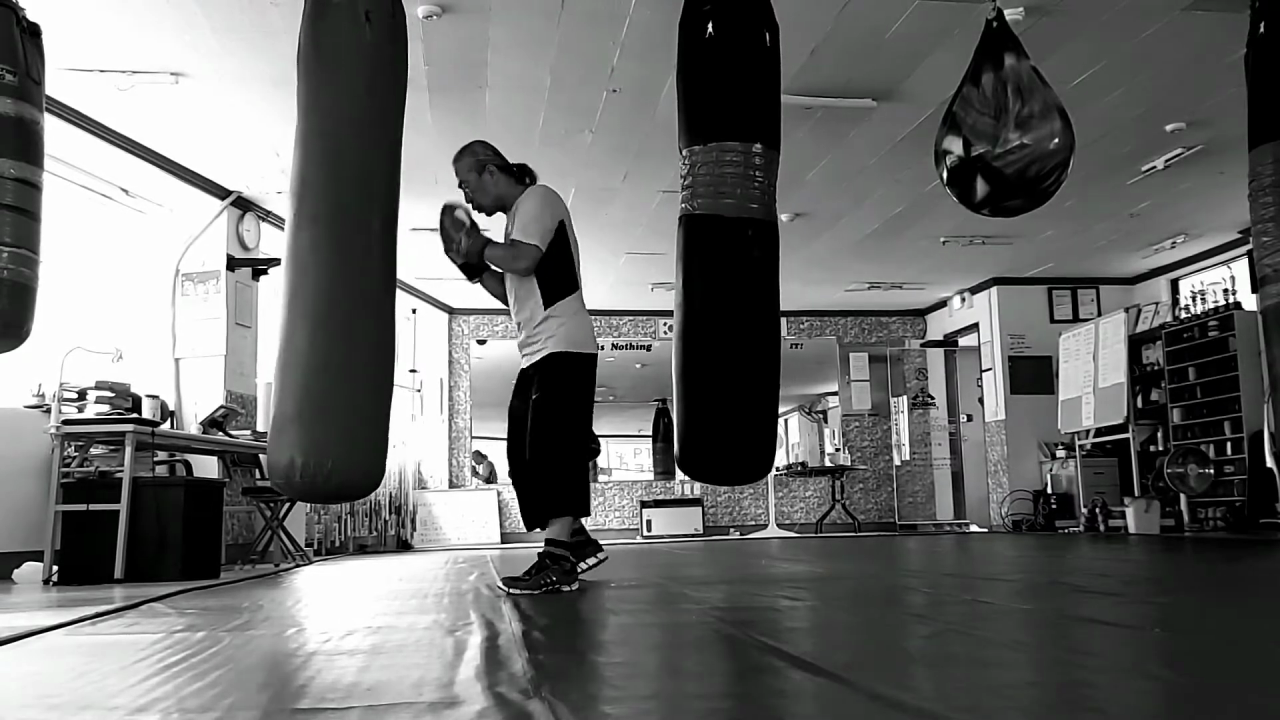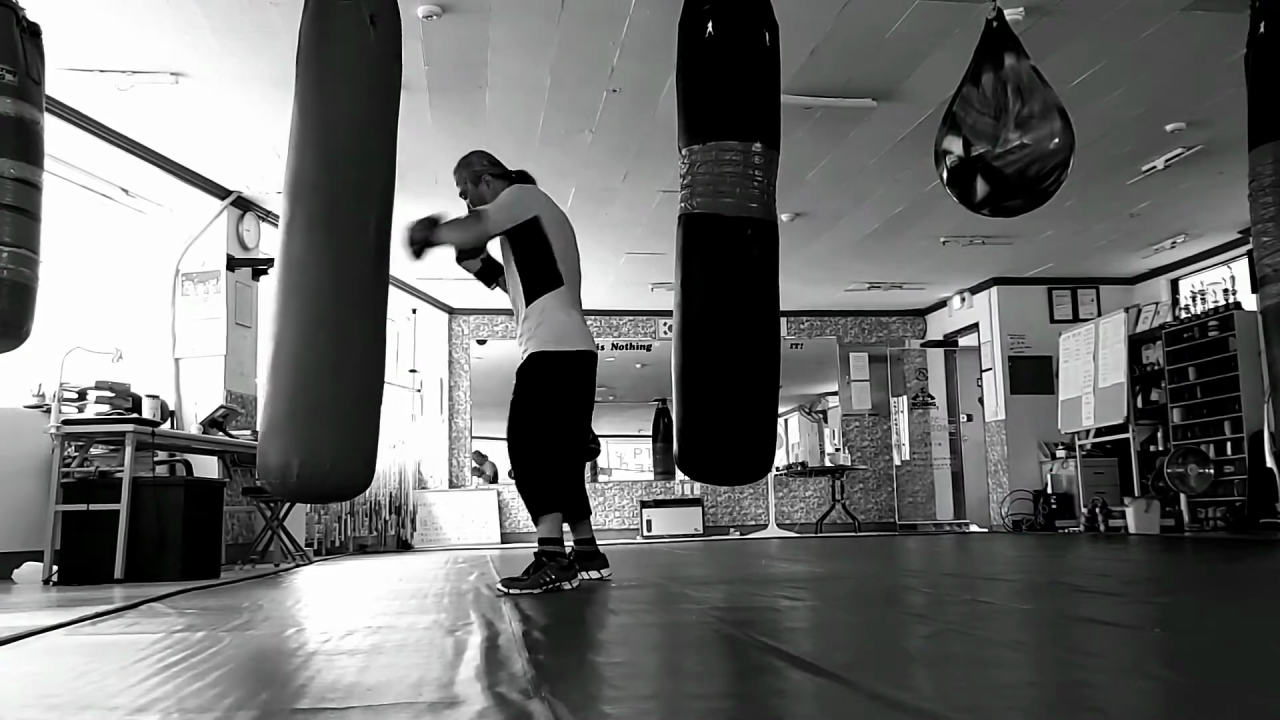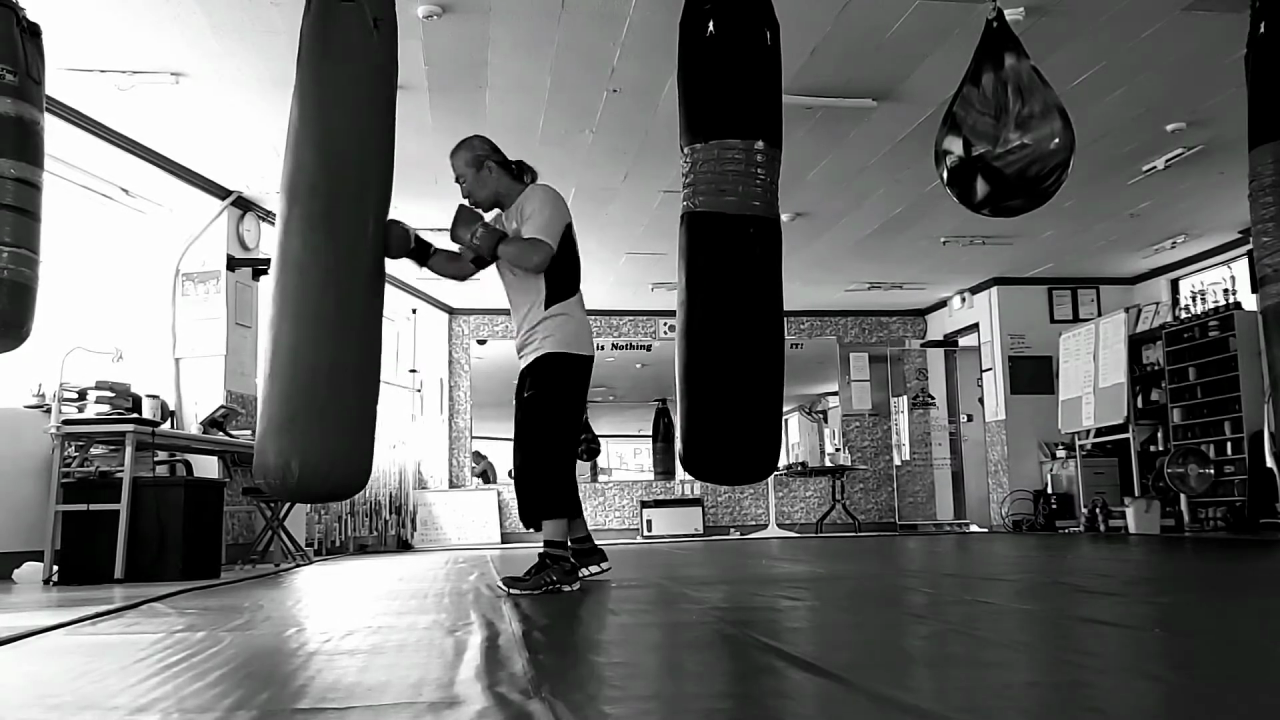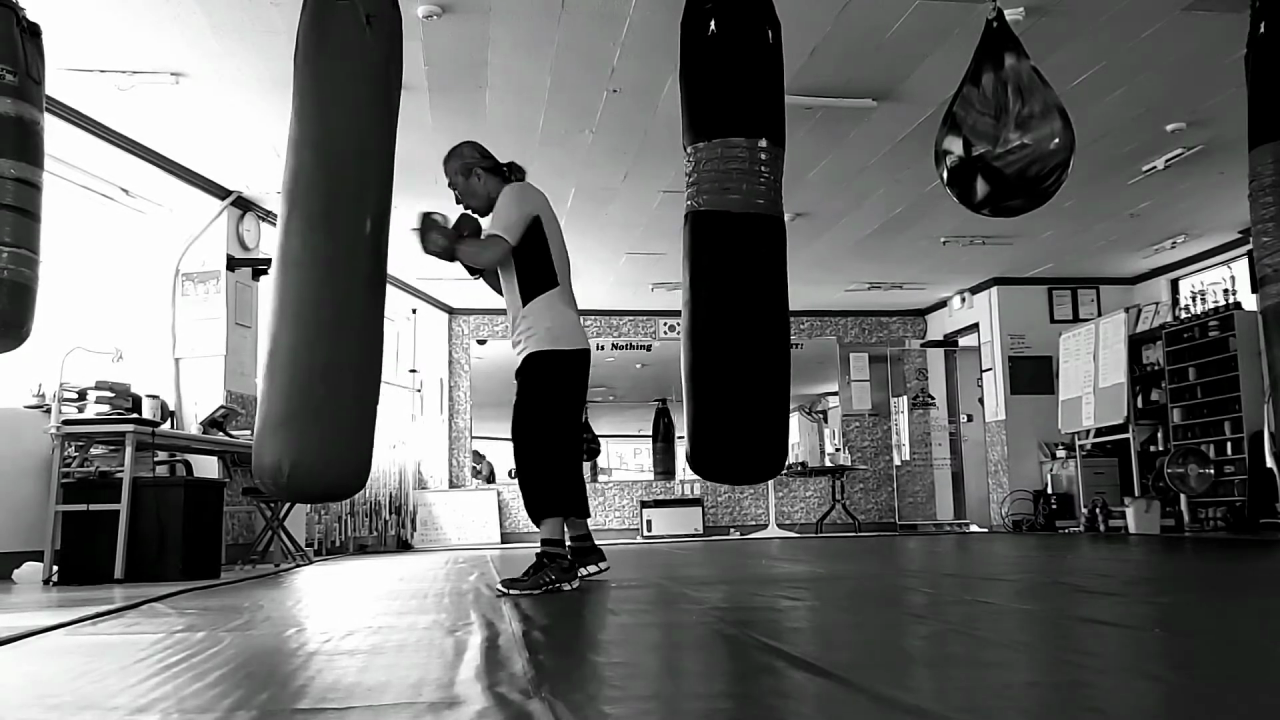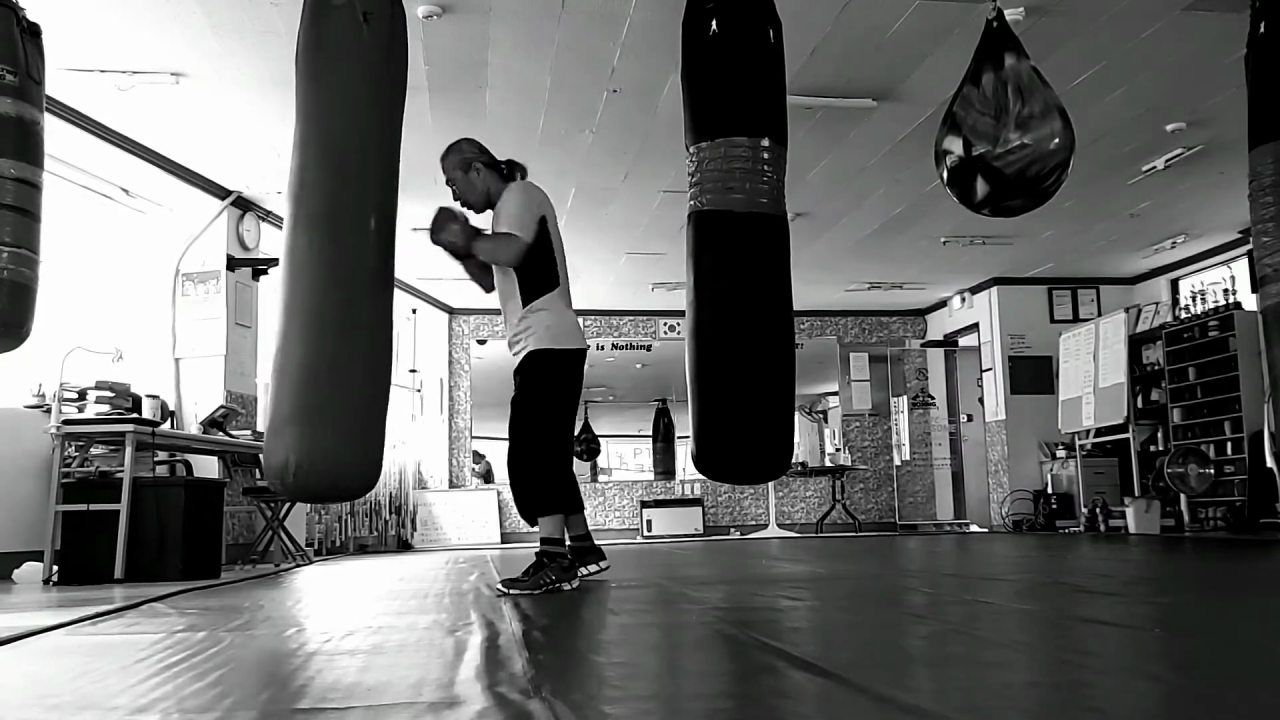
dt=0.3s
person 1, frame 1
left shoulder: (536, 199)
right shoulder: (518, 218)
left elbow: (524, 260)
right elbow: (511, 291)
left wrist: (476, 245)
right wrist: (474, 263)
left hip: (563, 350)
right hip: (539, 355)
left knee: (549, 449)
right knee: (527, 451)
left ankle: (558, 560)
right ankle: (578, 543)
person 1, frame 2
left shoulder: (518, 198)
right shoulder: (542, 212)
left elbow: (467, 232)
left wrist: (428, 232)
right wrist: (488, 265)
left hip: (554, 346)
right hip: (572, 348)
left knee: (530, 447)
right knee: (560, 454)
left ankle: (551, 559)
right ankle: (584, 552)
person 1, frame 3
left shoulder: (541, 198)
right shoulder: (508, 217)
left elbow: (537, 259)
right elbow: (462, 268)
left wrist: (491, 243)
right wrist: (413, 248)
left hip: (559, 347)
right hip: (543, 351)
left knee: (541, 451)
right knee: (547, 452)
left ankle: (556, 560)
right ankle: (582, 550)
person 1, frame 4
left shoulder: (516, 195)
right shoulder: (519, 205)
left elbow: (491, 255)
right elbow: (512, 277)
left wrist: (452, 246)
right wrist: (466, 249)
left hip: (550, 347)
right hip: (558, 347)
left knee: (539, 450)
right knee: (555, 451)
left ankle: (555, 558)
right ankle: (582, 549)
person 1, frame 5
left shoulder: (520, 194)
right shoulder: (509, 208)
left elbow: (506, 253)
right elbow: (492, 280)
left wrist: (464, 238)
right wrist: (465, 248)
left hip: (548, 344)
right hip: (543, 347)
left knee: (533, 447)
right knee: (546, 449)
left ankle: (553, 558)
right ankle: (581, 548)
